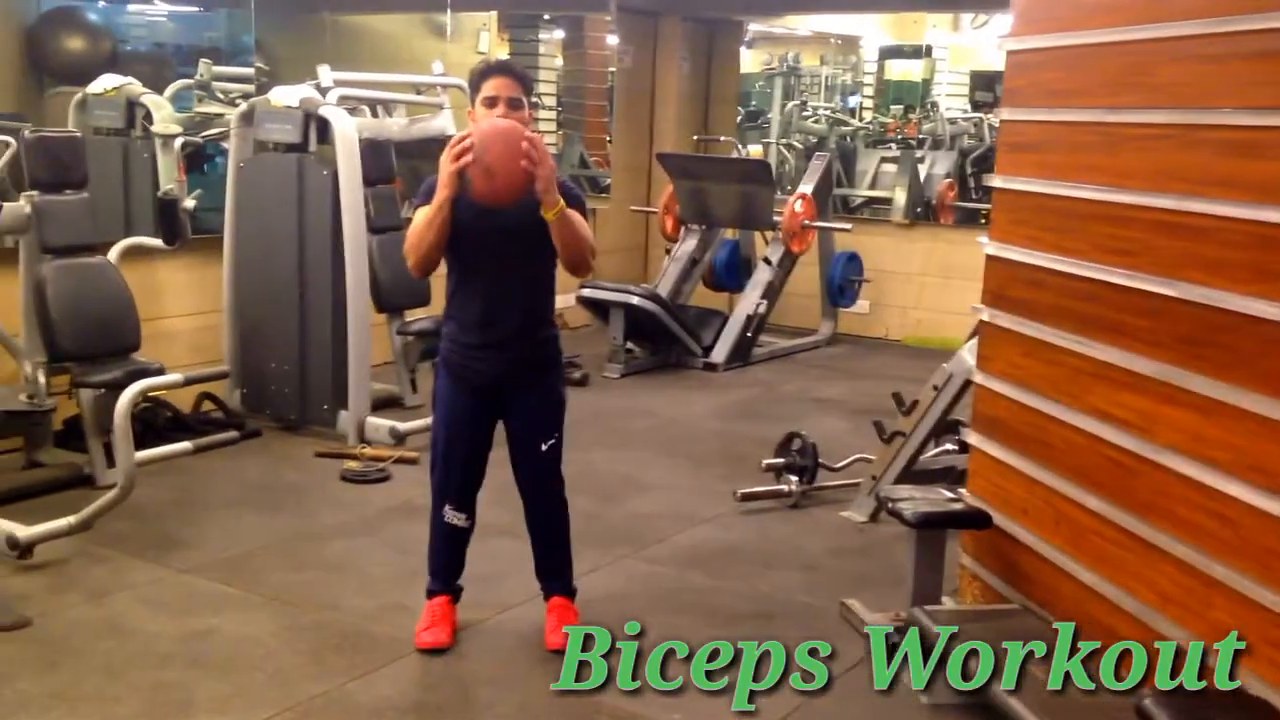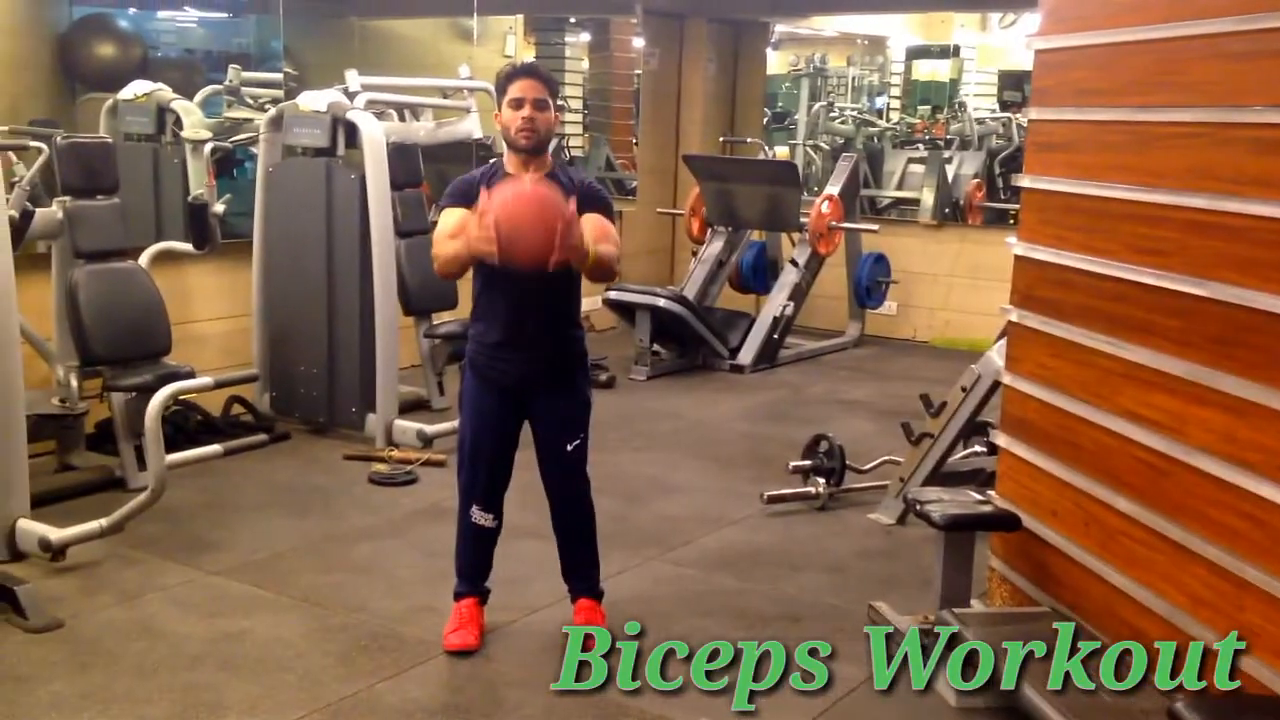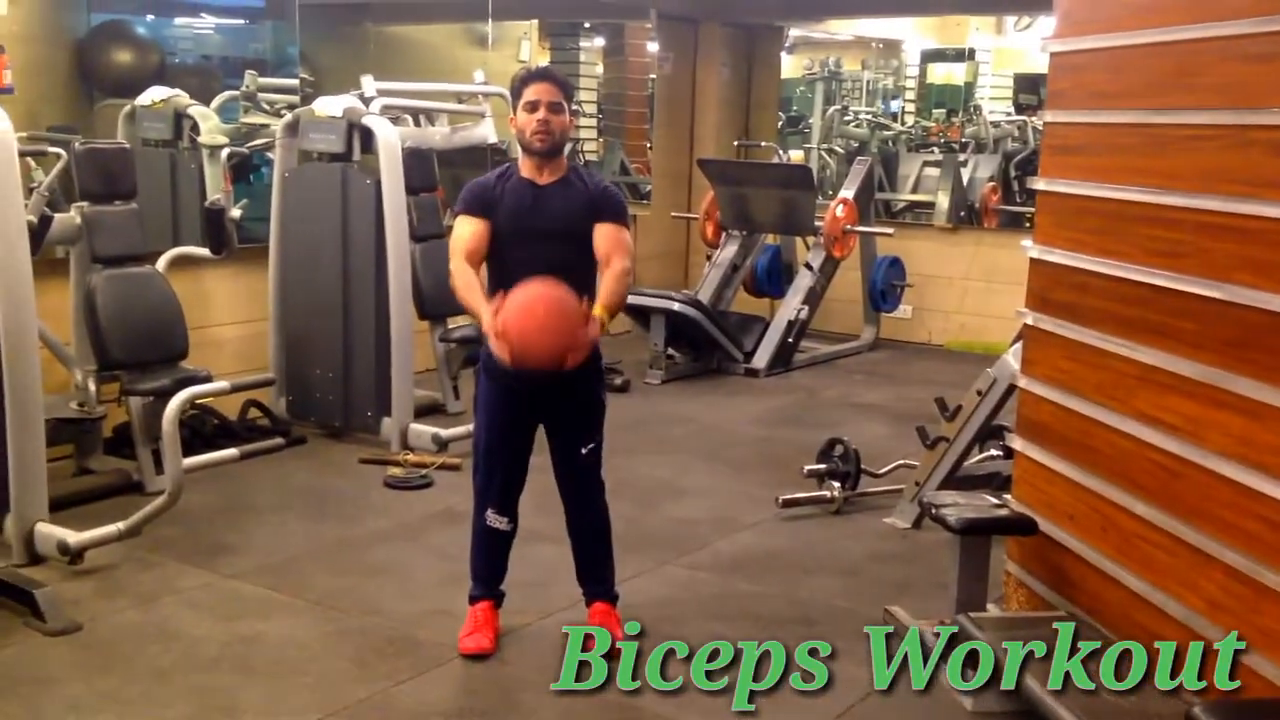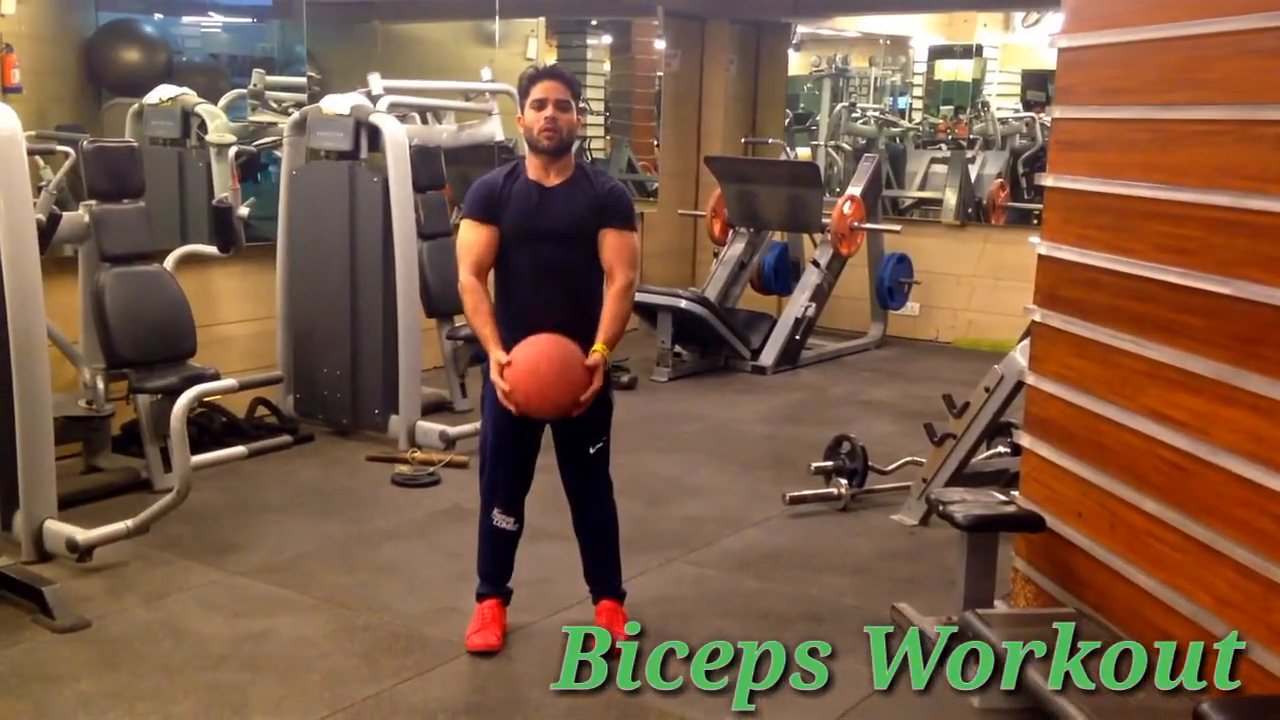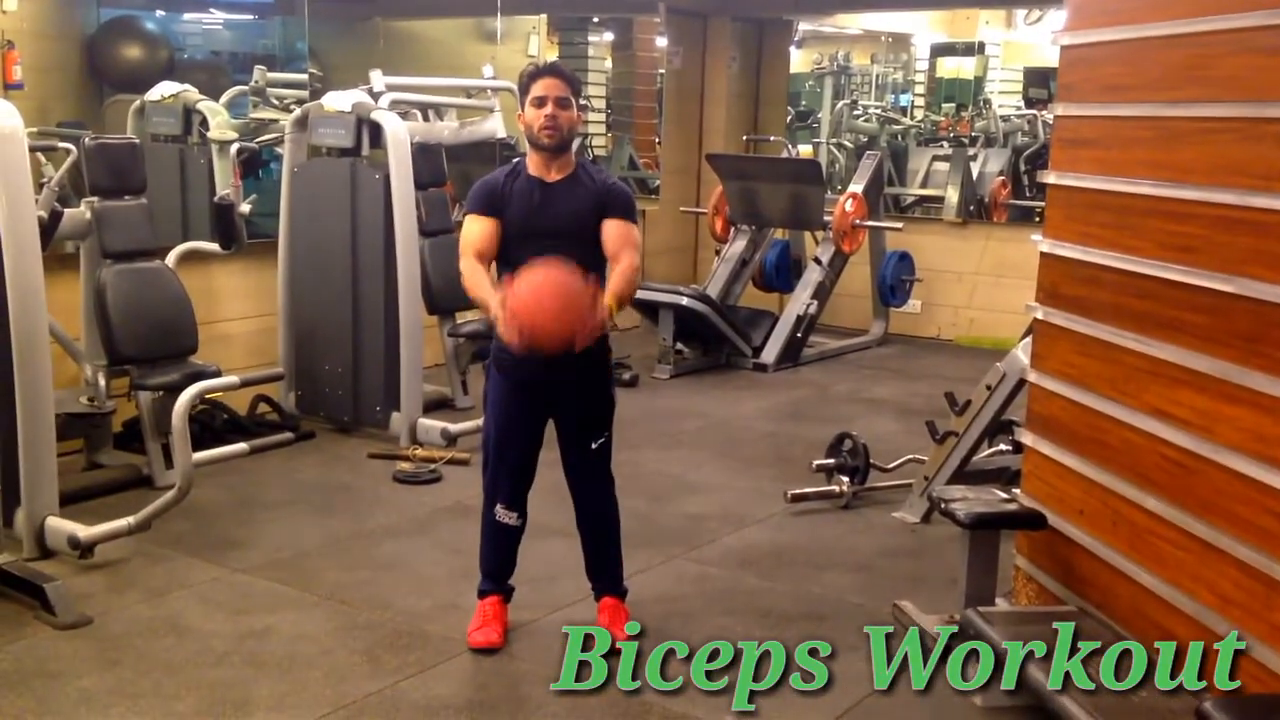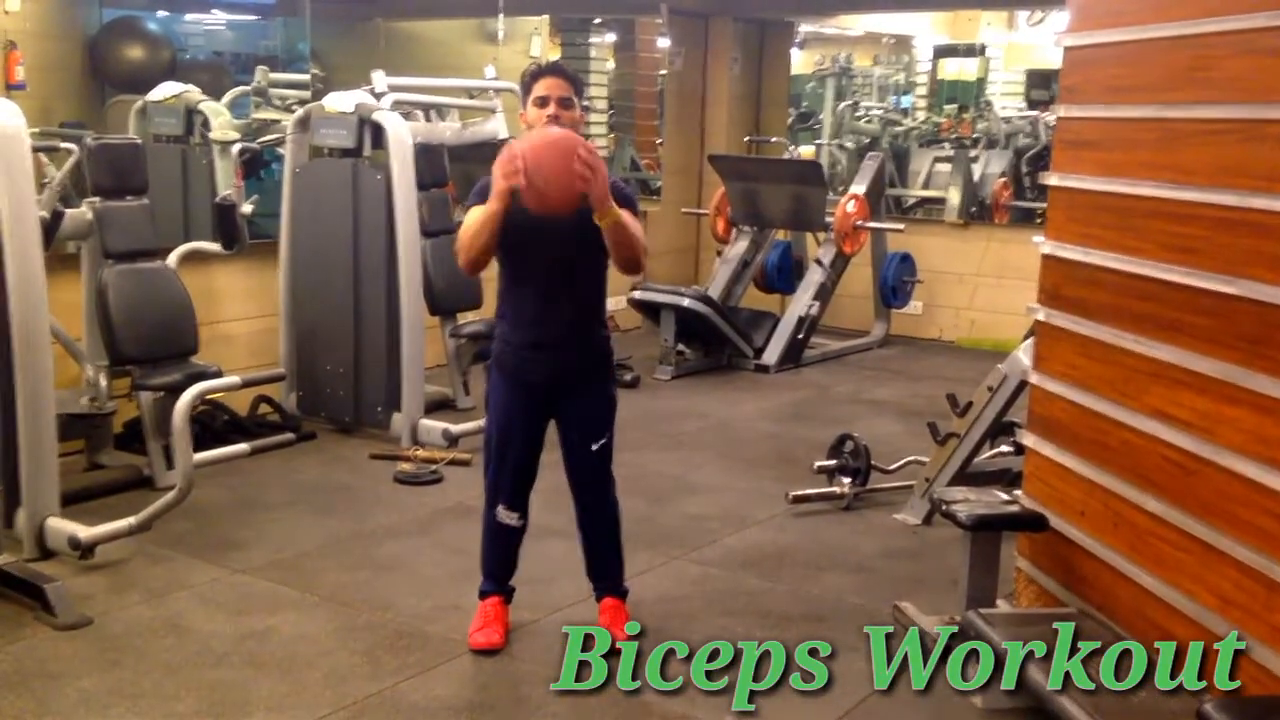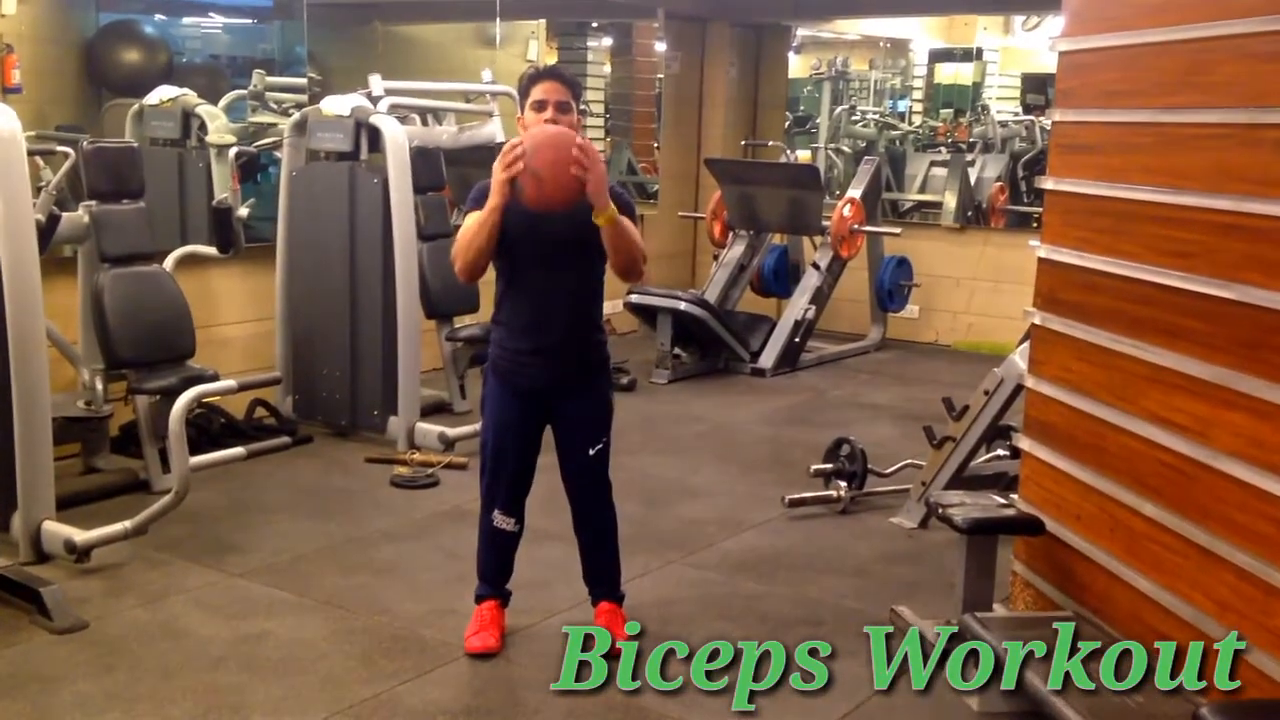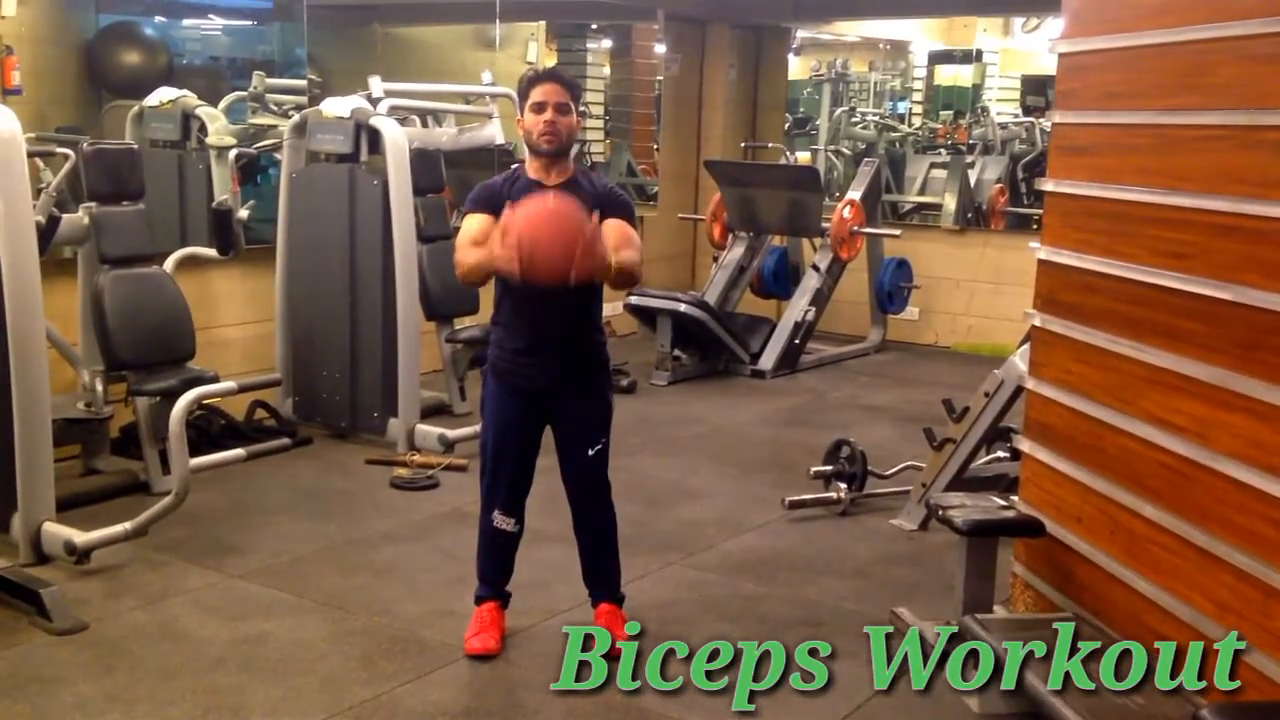
dt=0.4s
person 1, frame 1
left shoulder: (557, 188)
right shoulder: (442, 185)
left elbow: (582, 262)
right elbow: (417, 262)
left wrist: (547, 196)
right wrist: (446, 193)
left hip: (535, 364)
right hip: (464, 363)
left knee: (544, 485)
right knee: (452, 486)
left ankle: (560, 597)
right ankle: (441, 596)
person 1, frame 2
left shoulder: (583, 191)
right shoulder: (470, 188)
left elbow: (611, 264)
right elbow: (440, 261)
left wrist: (580, 250)
right wrist: (472, 242)
left hip: (561, 365)
right hip: (490, 363)
left knee: (570, 485)
right knee: (479, 486)
left ankle: (586, 598)
right ankle: (469, 598)
person 1, frame 3
left shoulder: (598, 195)
right shoulder: (484, 193)
left elbow: (618, 265)
right elbow: (461, 265)
left wrist: (598, 316)
right wrist: (486, 316)
left hip: (576, 369)
right hip: (504, 367)
left knee: (584, 488)
right knee: (495, 488)
left ankle: (601, 602)
right ankle: (484, 602)
person 1, frame 4
left shoulder: (607, 195)
right shoulder: (490, 192)
left elbow: (621, 279)
right elbow: (471, 277)
left wrist: (601, 352)
right wrist: (495, 352)
left hip: (582, 368)
right hip: (512, 367)
left knee: (591, 488)
right knee: (501, 488)
left ankle: (608, 600)
right ankle: (491, 599)
person 1, frame 5
left shoulder: (607, 192)
right shoulder: (493, 190)
left elbow: (627, 260)
right elbow: (471, 261)
left wrist: (605, 305)
right wrist: (496, 303)
left hip: (585, 363)
right hip: (514, 363)
left knee: (594, 484)
right knee: (504, 484)
left ankle: (610, 597)
right ankle: (493, 596)
person 1, frame 6
left shoulder: (608, 187)
right shoulder: (496, 184)
left elbow: (635, 260)
right elbow: (467, 258)
left wrist: (601, 204)
right wrist: (500, 203)
left hip: (586, 365)
right hip: (516, 364)
left knee: (595, 485)
right knee: (506, 486)
left ankle: (611, 598)
right ankle: (494, 597)
person 1, frame 7
left shoulder: (606, 194)
right shoulder: (491, 191)
left elbow: (633, 268)
right elbow: (464, 268)
left wrist: (600, 202)
right wrist: (498, 200)
left hip: (583, 372)
right hip: (512, 370)
left knee: (592, 491)
right knee: (501, 492)
left ankle: (607, 603)
right ankle: (490, 602)
person 1, frame 8
left shoulder: (606, 196)
right shoulder: (492, 194)
left elbow: (633, 266)
right elbow: (462, 265)
left wrist: (604, 262)
right wrist: (493, 254)
left hip: (583, 371)
right hip: (512, 369)
left knee: (591, 491)
right knee: (501, 491)
left ankle: (608, 604)
right ankle: (490, 603)
